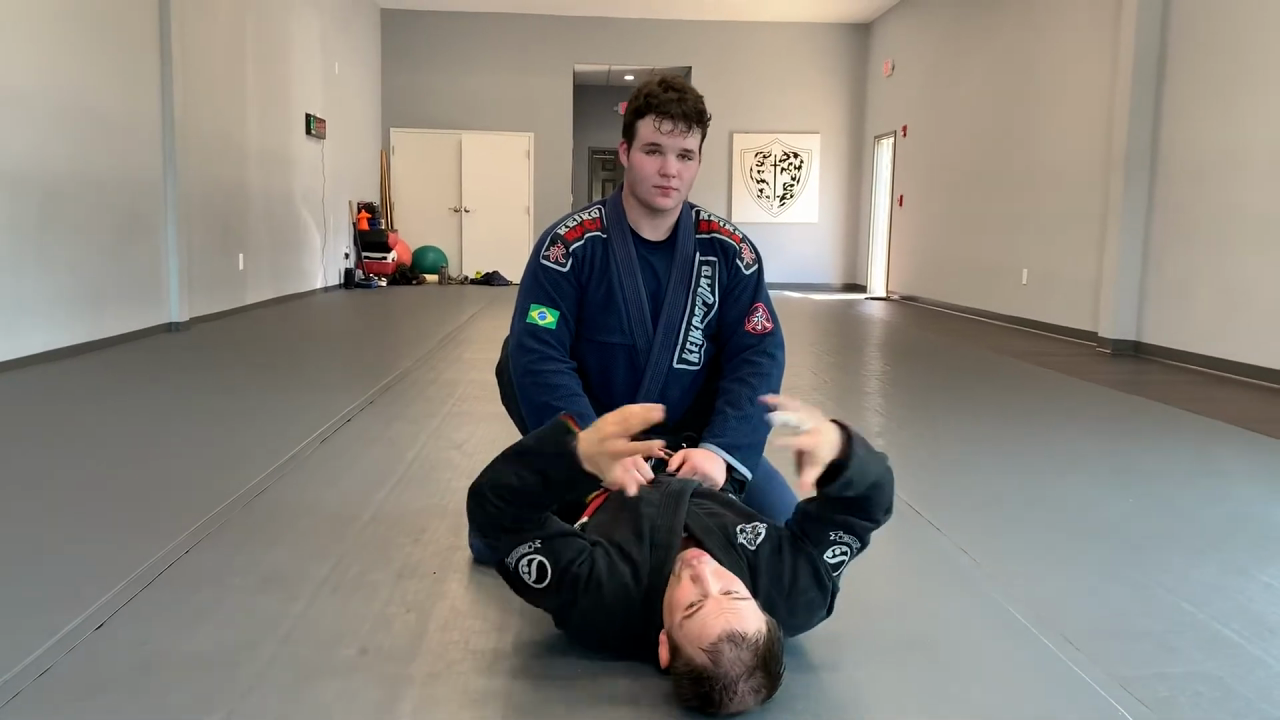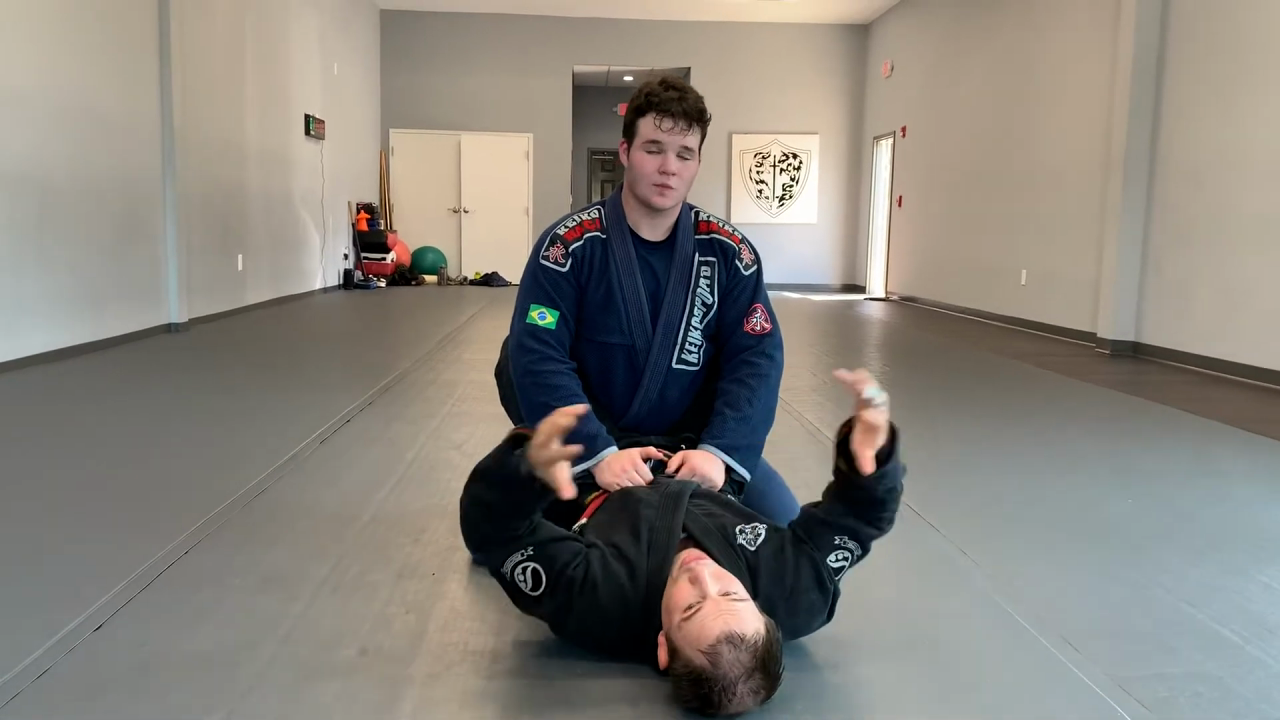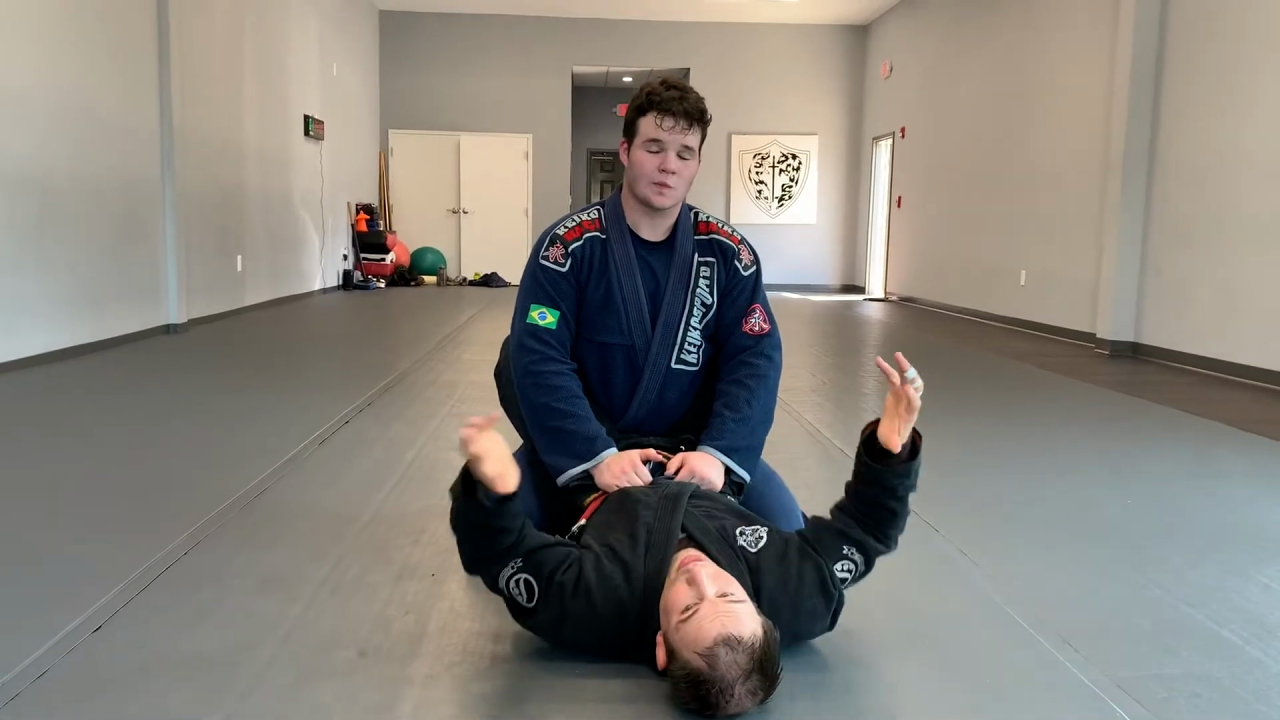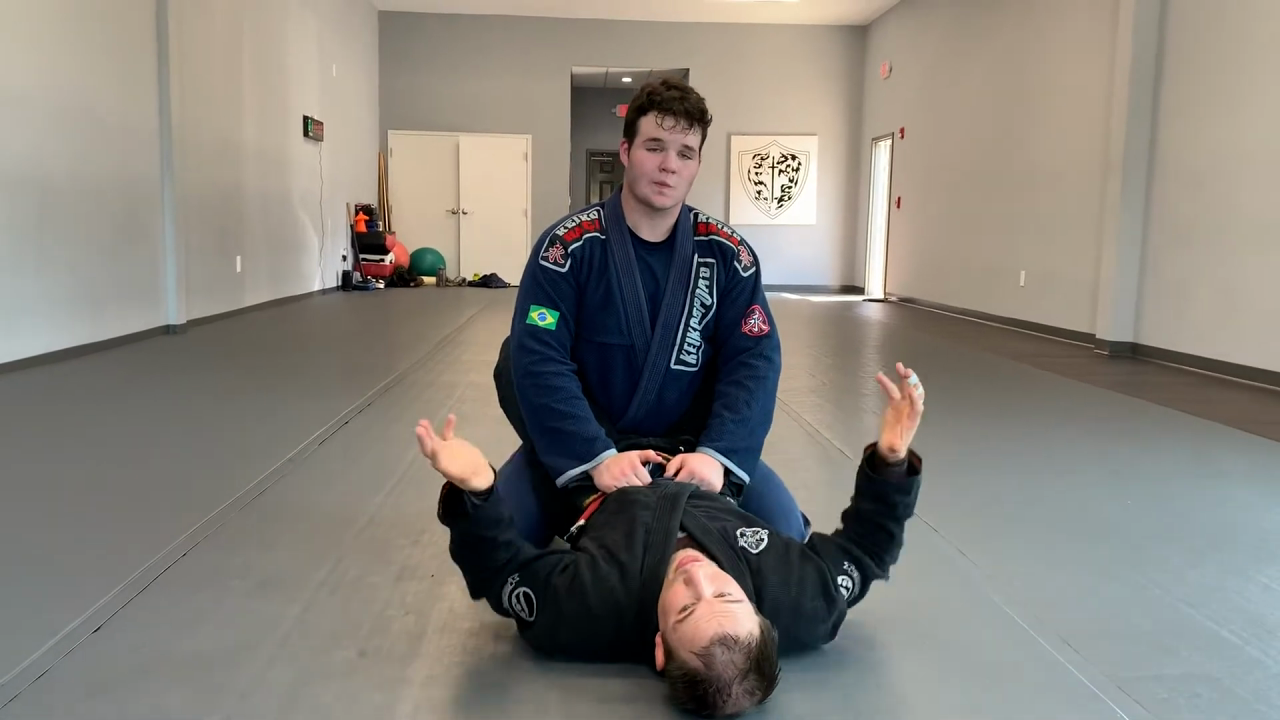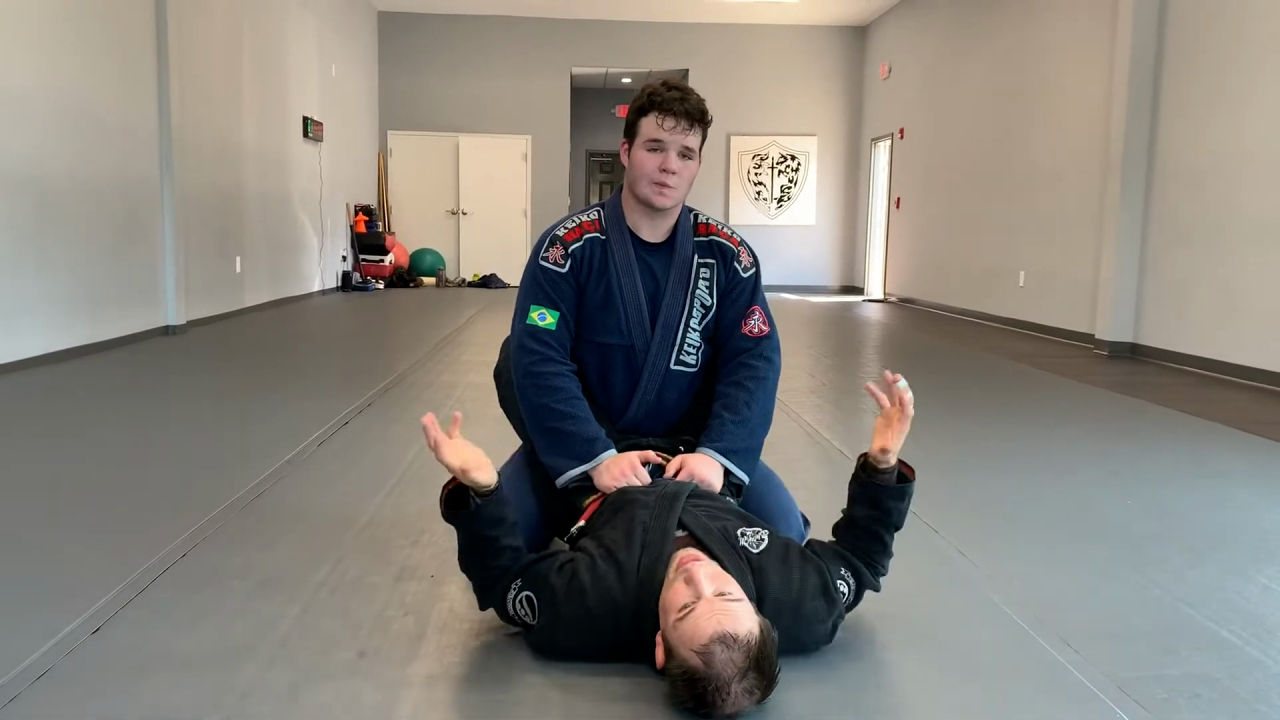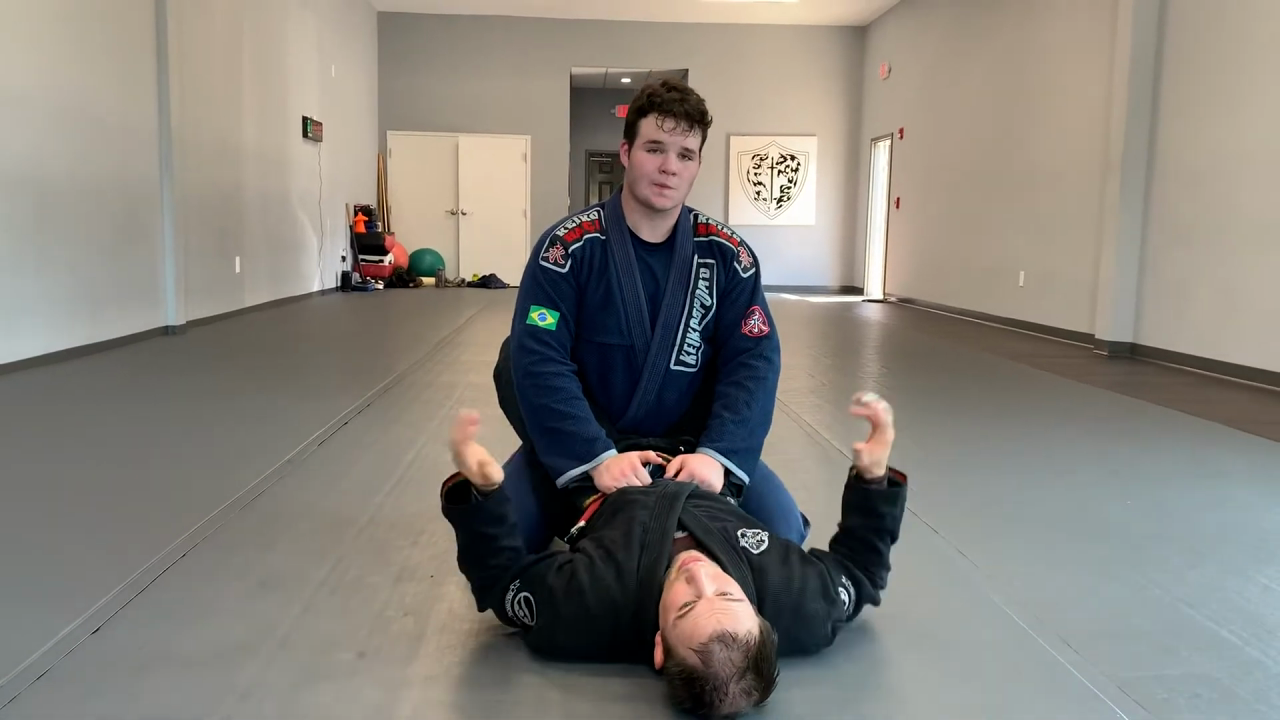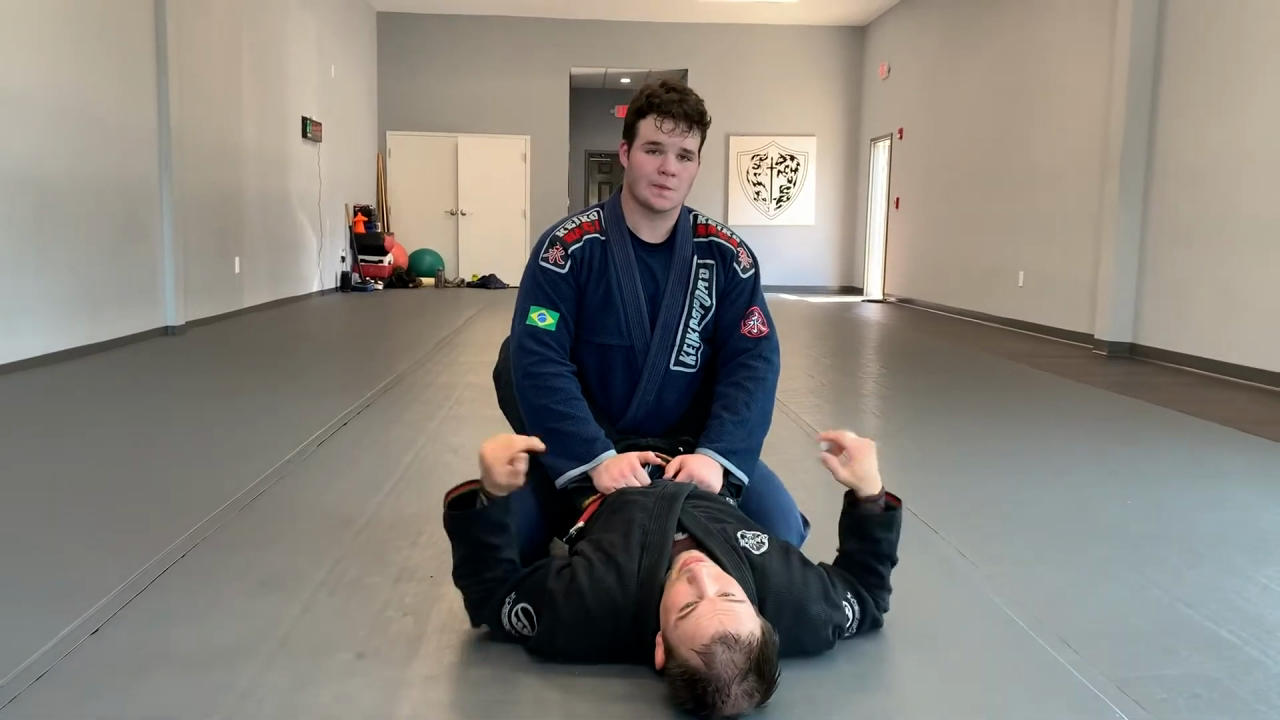
dt=0.1s
person 1, frame 1
left shoulder: (728, 250)
right shoulder: (570, 243)
left elbow: (757, 356)
right elbow: (538, 357)
left wrist: (718, 449)
left hip: (690, 446)
left knee: (782, 529)
person 1, frame 2
left shoulder: (728, 250)
right shoulder: (571, 244)
left elbow: (757, 356)
right elbow: (537, 358)
left wrist: (717, 450)
right wrist: (597, 452)
left hip: (692, 443)
right hip: (585, 442)
left knee: (780, 528)
person 1, frame 3
left shoulder: (726, 251)
right shoulder: (570, 243)
left elbow: (755, 357)
right elbow: (537, 357)
left wrist: (717, 451)
right wrist: (597, 454)
left hip: (691, 444)
right hip: (584, 443)
left knee: (782, 531)
person 1, frame 4
left shoulder: (726, 252)
right shoulder: (571, 244)
left elbow: (754, 359)
right elbow: (536, 358)
left wrist: (717, 453)
right wrist: (597, 455)
left hip: (690, 446)
right hip: (584, 445)
left knee: (782, 532)
person 1, frame 5
left shoulder: (726, 253)
right shoulder: (570, 244)
left elbow: (754, 360)
right elbow: (536, 358)
left wrist: (716, 454)
right wrist: (596, 456)
left hip: (689, 445)
right hip: (584, 446)
left knee: (782, 533)
person 1, frame 6
left shoulder: (726, 254)
right shoulder: (571, 245)
left elbow: (754, 360)
right elbow: (537, 358)
left wrist: (716, 454)
right wrist: (597, 456)
left hip: (689, 444)
right hip: (583, 445)
left knee: (781, 531)
person 1, frame 7
left shoulder: (725, 254)
right shoulder: (570, 246)
left elbow: (753, 361)
right elbow: (536, 358)
left wrist: (716, 455)
right wrist: (596, 457)
left hip: (688, 445)
right hip: (583, 446)
left knee: (780, 532)
person 2, frame 1
left shoulder: (596, 605)
right shoulder: (793, 595)
left elbow: (496, 507)
right elbow: (865, 499)
left wrist: (575, 451)
right wrist: (836, 446)
person 2, frame 2
left shoulder: (595, 605)
right shoulder: (795, 598)
left elbow: (498, 531)
right elbow: (855, 513)
left wrist: (531, 470)
right wrist: (872, 439)
person 2, frame 3
left shoulder: (590, 610)
right shoulder: (799, 602)
left elbow: (496, 551)
right elbow: (865, 527)
left wrist: (493, 485)
right wrist: (893, 447)
person 2, frame 4
left shoulder: (586, 612)
right shoulder: (798, 606)
left elbow: (499, 569)
right elbow: (865, 548)
left wrist: (473, 488)
right wrist: (891, 460)
person 2, frame 5
left shoulder: (584, 613)
right shoulder: (798, 606)
left elbow: (502, 573)
right elbow: (859, 554)
left wrist: (479, 487)
right wrist: (882, 466)
person 2, frame 6
left shoulder: (585, 611)
right shoulder: (796, 608)
left elbow: (498, 579)
right elbow: (861, 572)
left wrist: (481, 488)
right wrist: (875, 474)
person 2, frame 7
left shoulder: (586, 615)
right shoulder: (796, 610)
left elbow: (493, 594)
right elbow: (862, 592)
left wrist: (493, 494)
right wrist: (869, 494)
